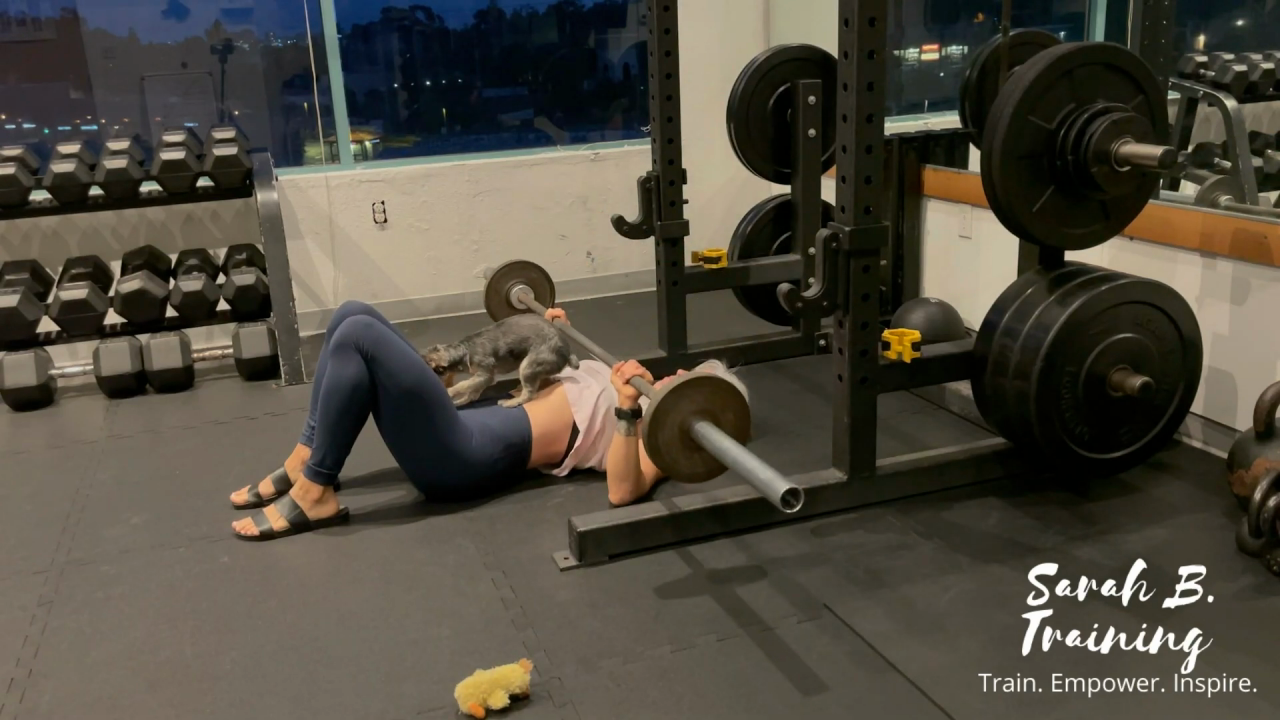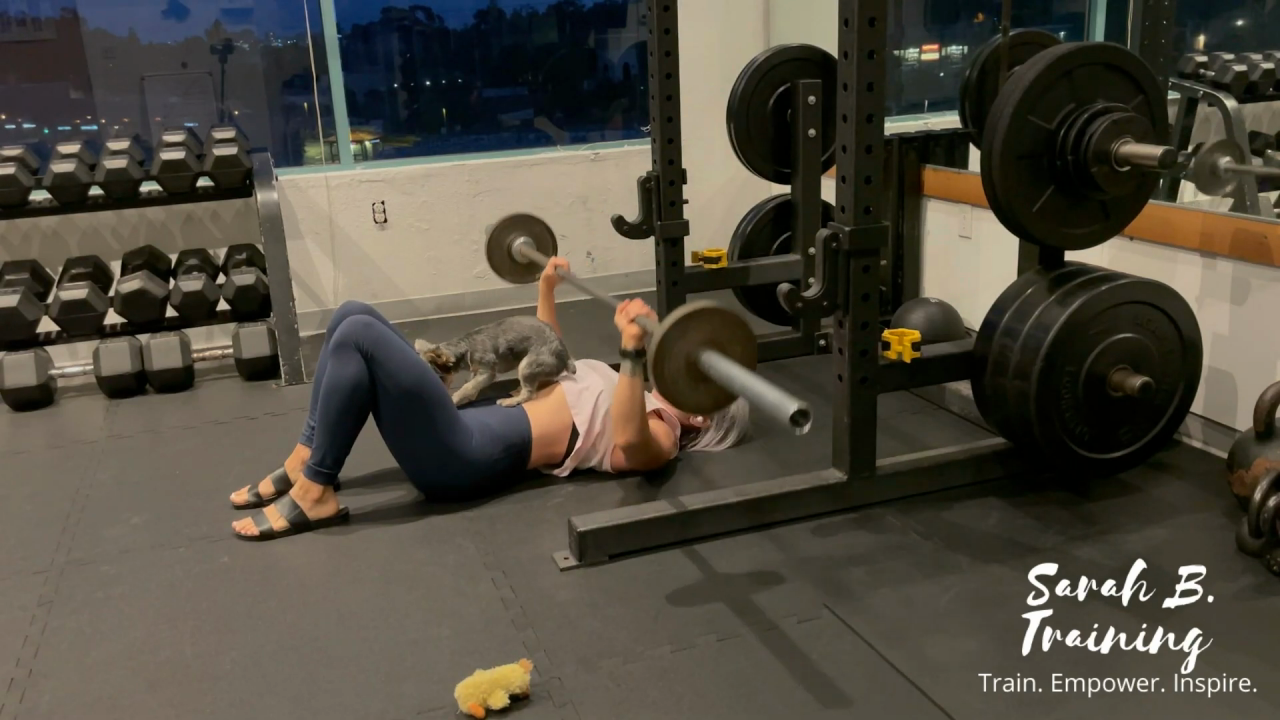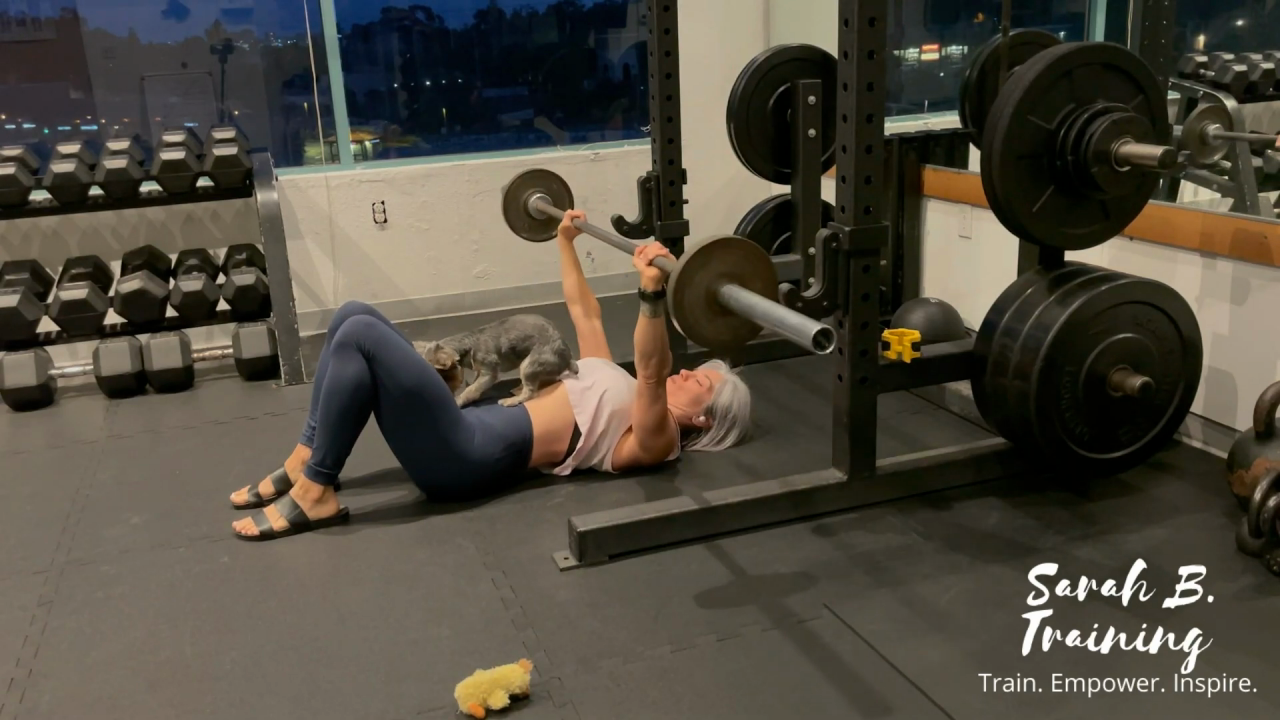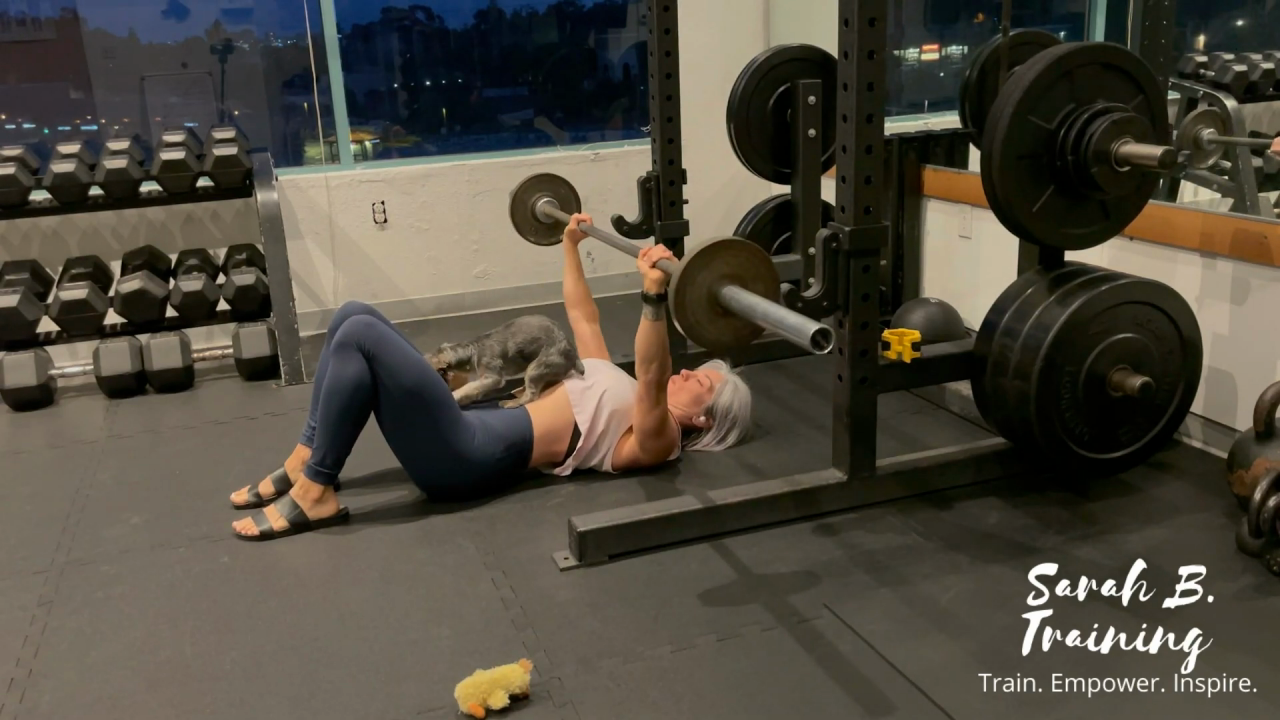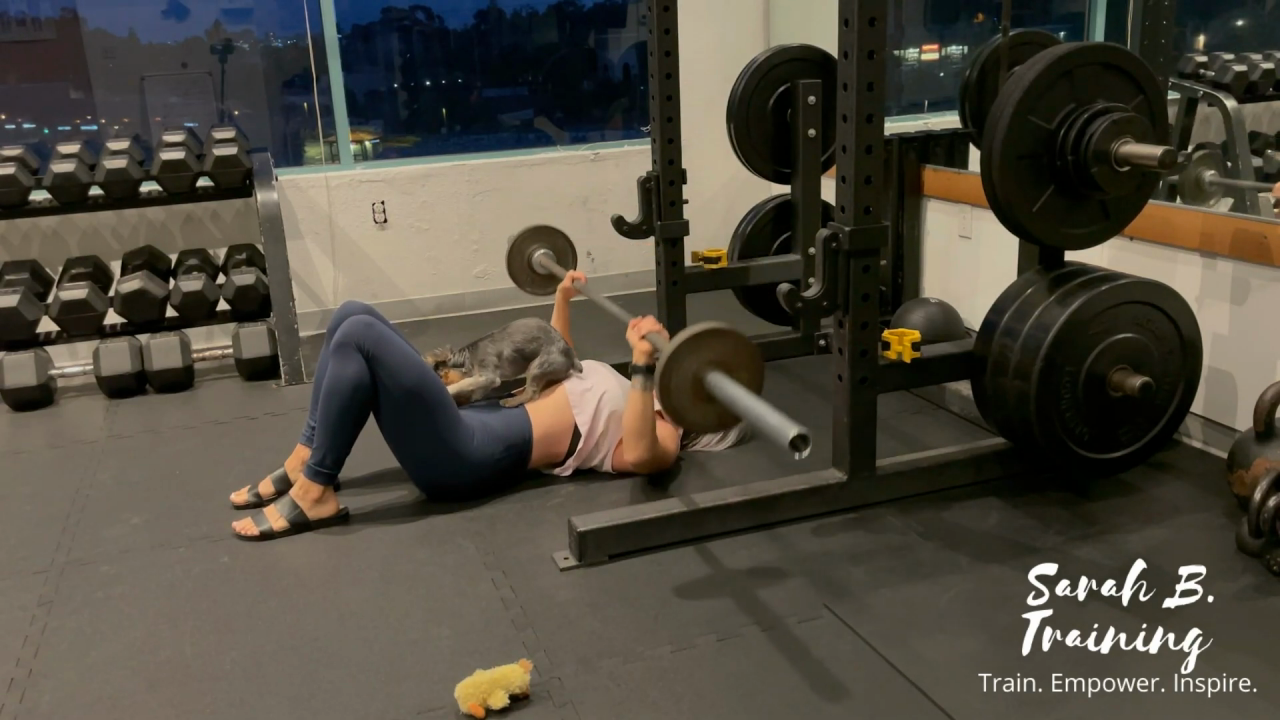
dt=0.3s
person 1, frame 1
right shoulder: (644, 399)
left elbow: (623, 493)
left wrist: (630, 408)
left hip: (466, 457)
right hip: (470, 421)
left knee: (359, 335)
right knee: (354, 314)
left ankle: (315, 495)
right ankle: (303, 465)
person 1, frame 2
left shoulder: (658, 439)
right shoulder: (628, 396)
left elbow: (628, 437)
left wrist: (634, 350)
right wrist: (548, 287)
left hip: (468, 459)
right hip: (469, 426)
left knee: (359, 335)
right knee: (353, 316)
left ankle: (315, 497)
right ankle: (303, 465)
person 1, frame 3
left shoulder: (656, 437)
right shoulder: (621, 391)
left elbow: (651, 372)
right elbow: (584, 311)
left wrist: (652, 293)
right wrist: (565, 242)
left hip: (469, 457)
right hip: (471, 424)
left knee: (360, 336)
right knee: (354, 315)
left ankle: (315, 495)
right ankle: (302, 465)
person 1, frame 4
left shoulder: (657, 438)
right shoulder: (623, 393)
left elbow: (651, 383)
right elbow: (581, 315)
left wrist: (655, 294)
right wrist: (571, 246)
left hip: (468, 456)
right hip: (469, 425)
left knee: (360, 335)
right knee: (353, 316)
left ankle: (315, 494)
right ankle: (302, 464)
person 1, frame 5
left shoulder: (661, 444)
right shoulder: (623, 397)
left elbow: (640, 450)
left wrist: (644, 365)
right wrist: (563, 297)
left hip: (469, 457)
right hip: (473, 421)
left knee: (360, 333)
right knee: (353, 314)
left ankle: (315, 495)
right ankle: (302, 464)
